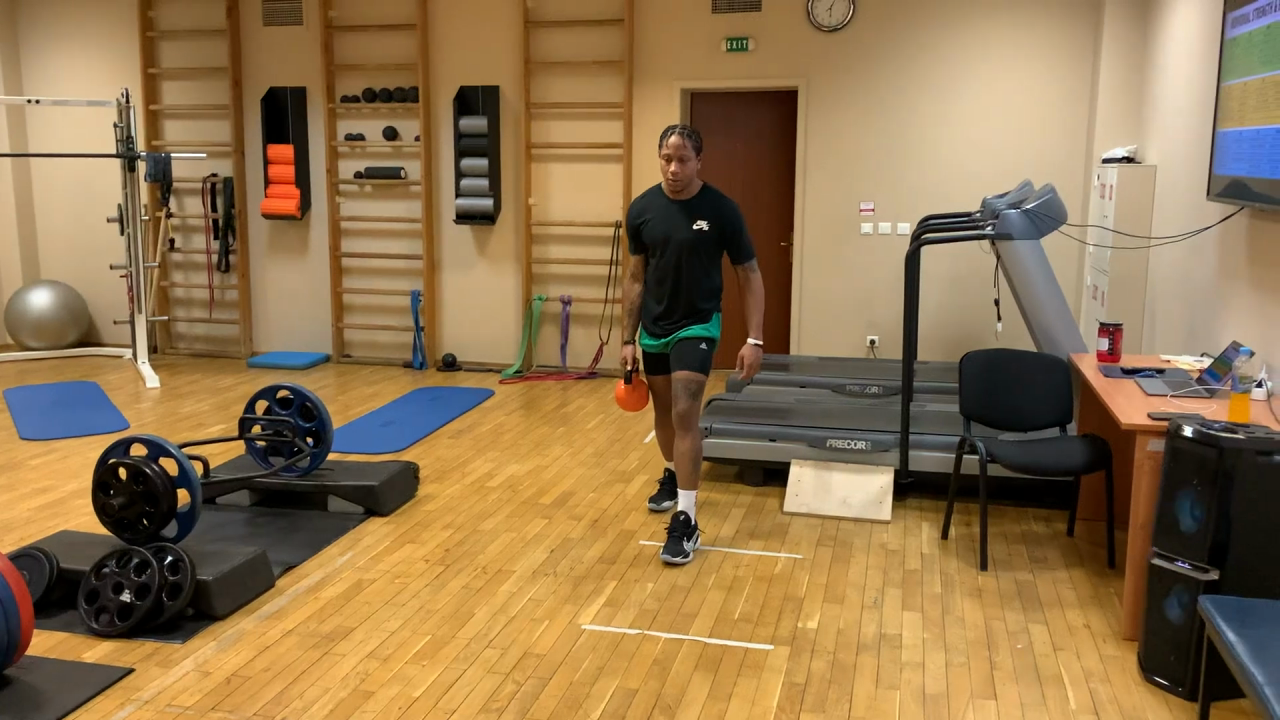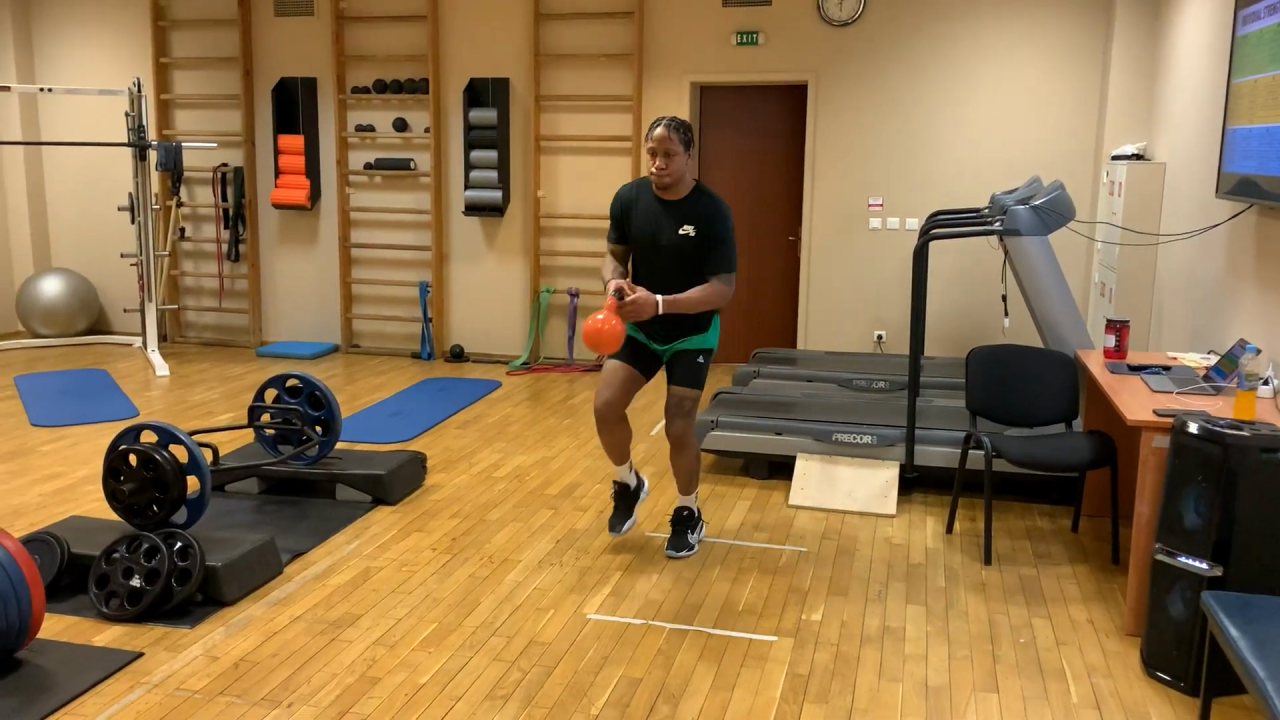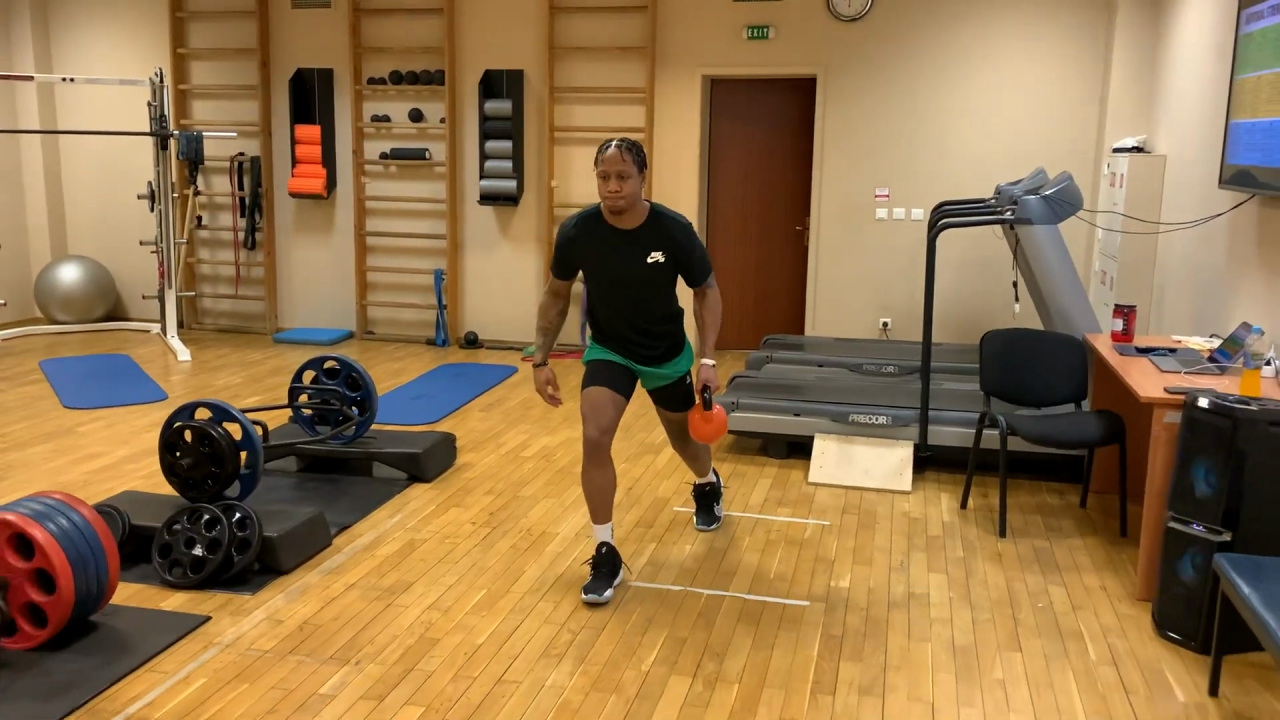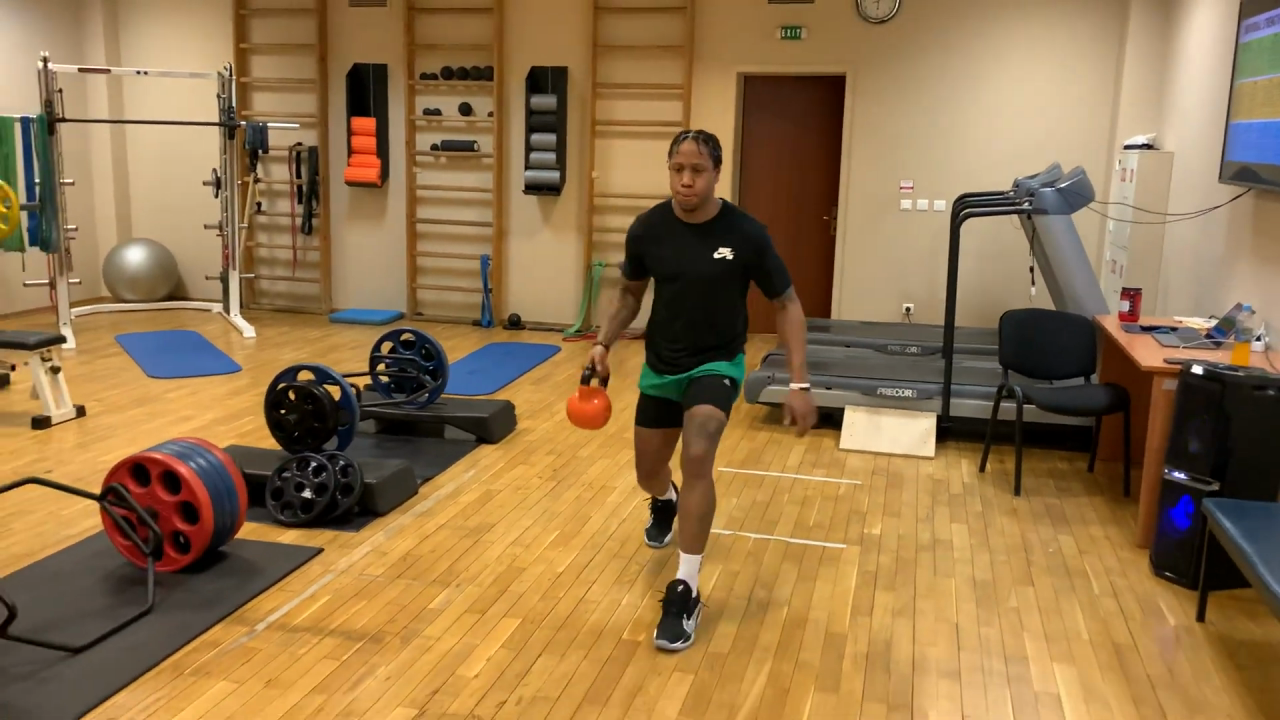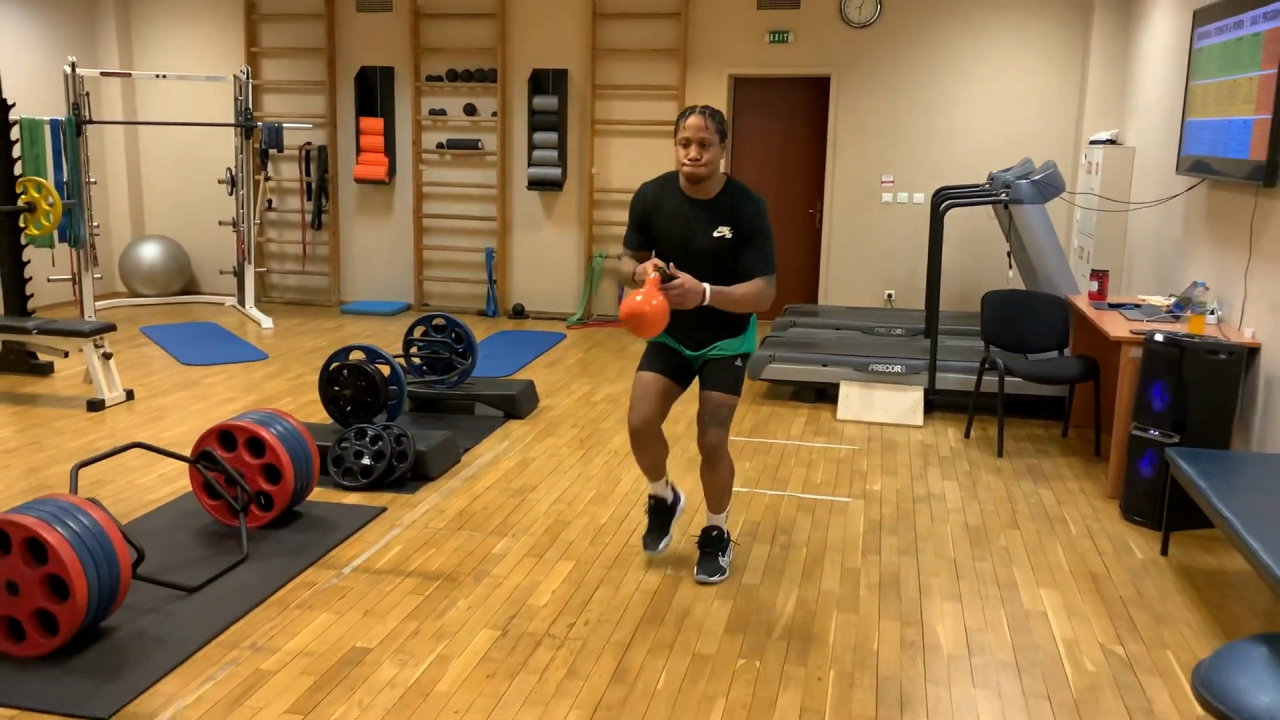
dt=1s
person 1, frame 1
left shoulder: (721, 209)
right shoulder: (642, 209)
left elbow: (749, 275)
right elbow: (636, 277)
left wrist: (754, 339)
right wrist: (628, 338)
left hip: (697, 326)
right hip: (653, 328)
left knee: (684, 414)
right knee: (663, 411)
left ankle: (686, 520)
right ankle: (672, 477)
person 1, frame 2
left shoulder: (711, 212)
right shoulder: (628, 199)
left elbow: (722, 289)
right elbow: (616, 254)
left wrist: (660, 304)
right wrist: (613, 283)
left hip: (691, 332)
right hip: (642, 327)
left knee: (678, 429)
right knee: (605, 406)
left ankle: (688, 515)
right ankle: (627, 484)
person 1, frame 3
left shoulder: (674, 231)
right shoulder: (576, 232)
left elbow: (706, 290)
right elbow: (556, 294)
left wrist: (707, 359)
right wrist: (541, 360)
left hip: (667, 353)
right hip: (608, 350)
left knee: (684, 437)
right knee: (594, 440)
left ankle: (708, 485)
right ankle: (606, 554)
person 1, frame 4
left shoulder: (746, 234)
right shoulder: (647, 229)
left elbow: (786, 303)
right elbow: (631, 290)
left wrist: (799, 383)
right wrist: (605, 341)
left hip: (717, 365)
right hip: (660, 365)
left knee: (697, 457)
right knee: (647, 474)
left ankle: (685, 590)
right ankle: (665, 502)
person 1, frame 5
left shoulder: (746, 207)
right shoulder: (650, 198)
left elbow: (763, 292)
right elbow: (632, 258)
left wrist: (705, 292)
right wrist: (641, 271)
left hip: (727, 337)
right hip: (671, 332)
left knee: (711, 443)
right knee: (640, 424)
left ankle: (716, 534)
right ankle: (663, 498)
